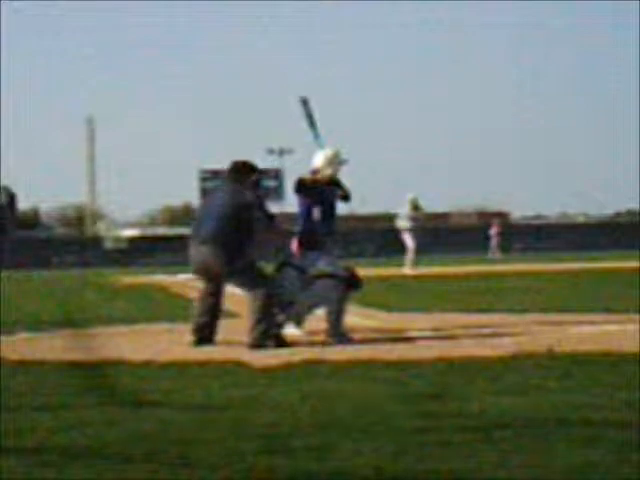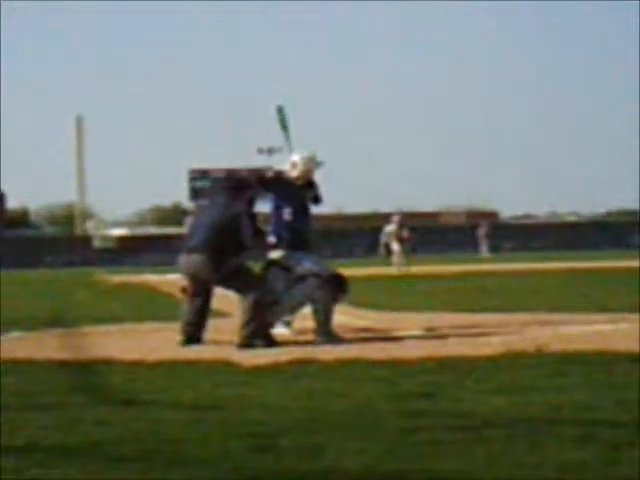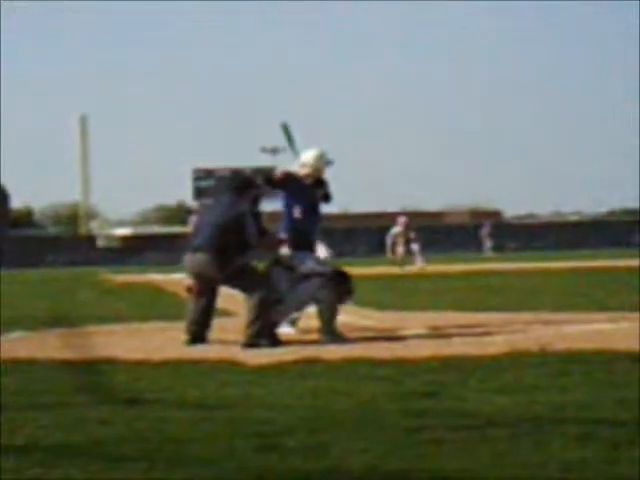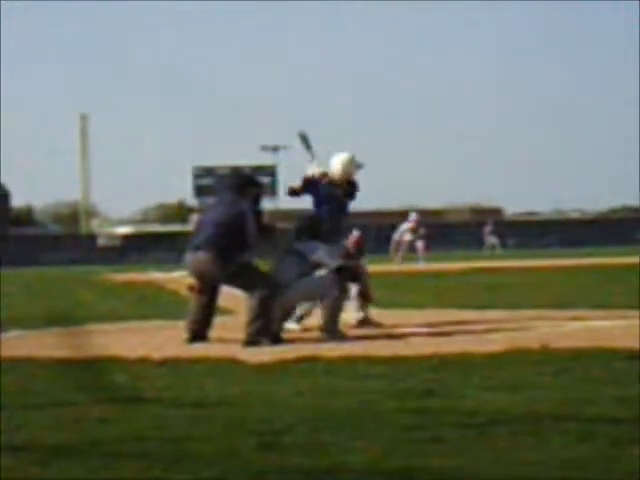
dt=0.4s
person 1, frame 1
left shoulder: (332, 184)
right shoulder: (307, 184)
left elbow: (346, 196)
right elbow: (299, 187)
right wrist: (314, 176)
left hip: (325, 241)
right ankle: (289, 321)
person 1, frame 2
left shoulder: (308, 185)
right shoulder: (279, 183)
left elbow: (316, 199)
right elbow: (263, 181)
right wrist: (282, 172)
left hip: (302, 241)
right hip: (281, 242)
right ankle: (278, 321)
person 1, frame 3
left shoulder: (318, 183)
right shoulder: (290, 181)
left elbow: (326, 197)
right elbow: (270, 181)
right wrist: (290, 172)
left hip: (310, 239)
right hip: (292, 241)
right ankle: (284, 320)
person 1, frame 4
left shoulder: (350, 185)
right shoulder: (318, 183)
left elbow: (351, 195)
right elbow: (293, 191)
right wrist: (308, 178)
left hip: (336, 239)
right hip: (314, 239)
person 2, frame 1
left shoulder: (212, 196)
right shoulder: (247, 197)
right elbow: (266, 227)
left hip: (196, 251)
right hip: (220, 252)
left knee: (212, 287)
right knee: (260, 286)
left ankle: (202, 335)
right ankle: (261, 337)
person 2, frame 2
left shoulder: (208, 207)
right shoulder: (240, 211)
right elbow: (254, 244)
left hip: (186, 260)
right hip: (209, 261)
left knee: (199, 288)
right knee: (254, 288)
left ankle: (190, 334)
right ankle: (252, 337)
person 2, frame 3
left shoulder: (210, 207)
right shoulder: (244, 209)
right elbow: (256, 241)
left hip: (191, 259)
right hip: (215, 260)
left knee: (205, 288)
right knee: (260, 286)
left ankle: (195, 334)
right ankle: (256, 337)
person 2, frame 4
left shoulder: (213, 207)
right shoulder: (245, 207)
right elbow: (254, 239)
left hip: (192, 258)
right hip: (215, 258)
left knee: (206, 286)
right knee: (263, 285)
left ankle: (195, 332)
right ankle: (257, 335)
